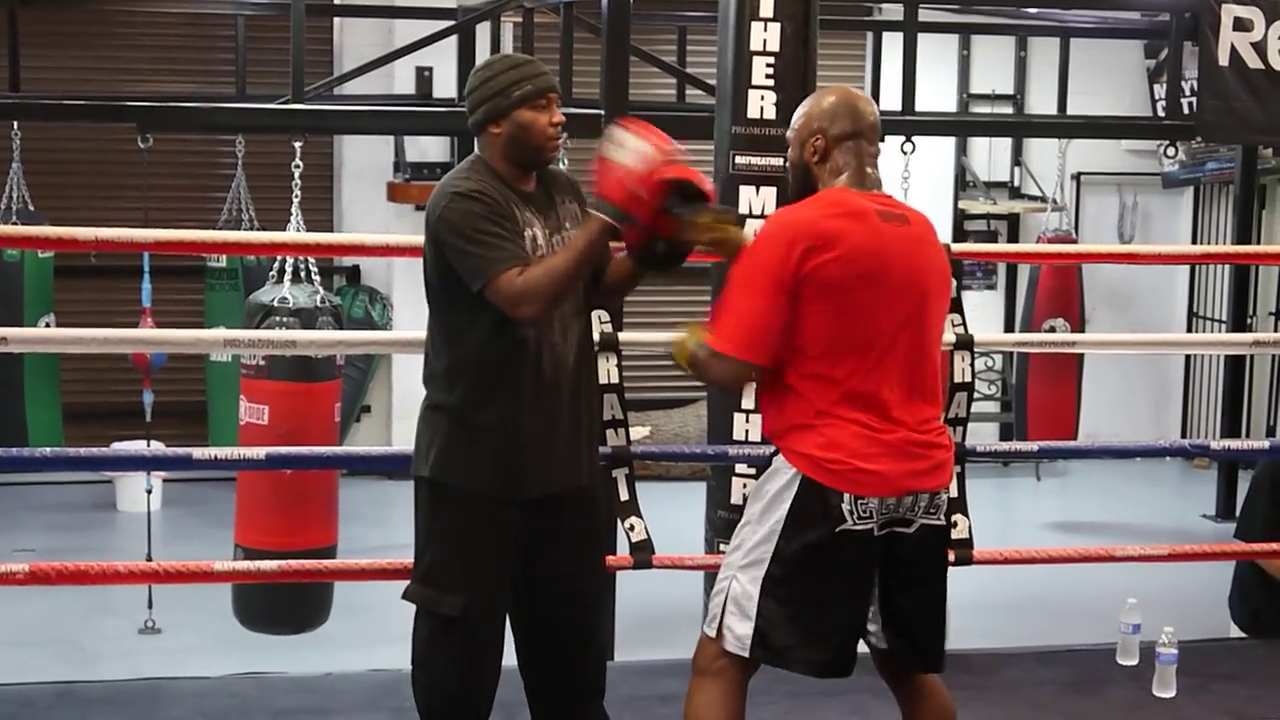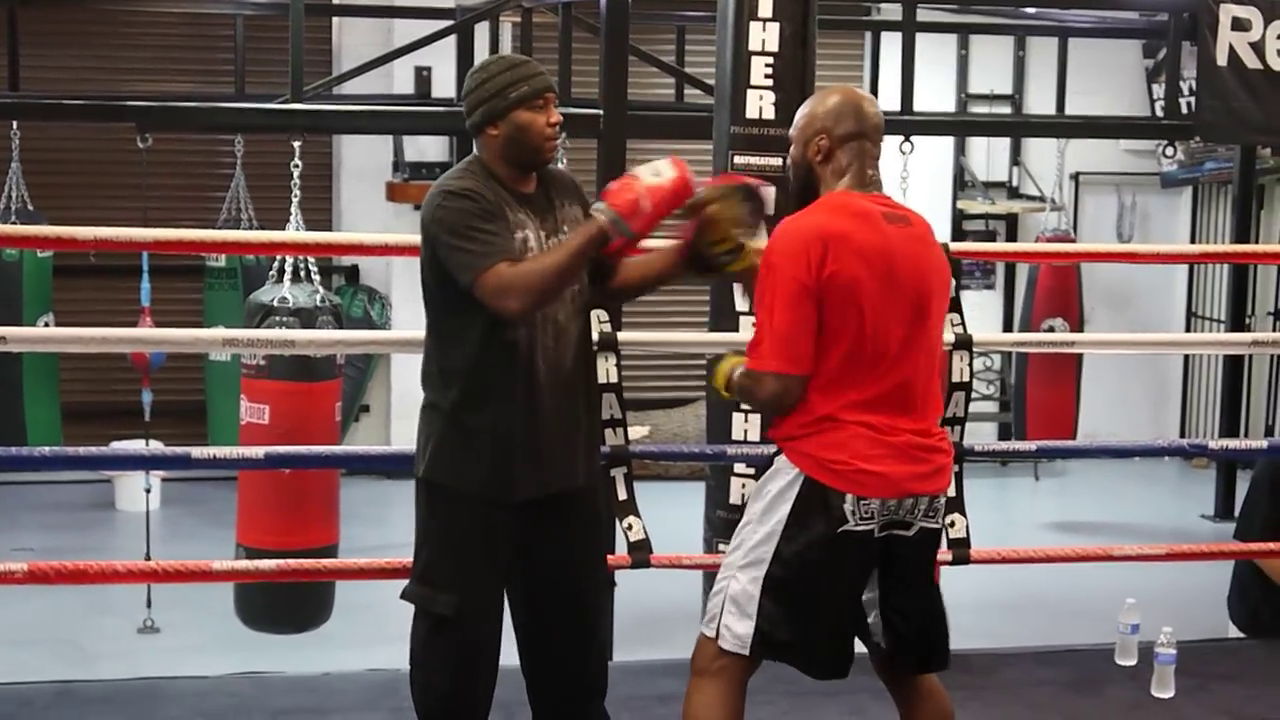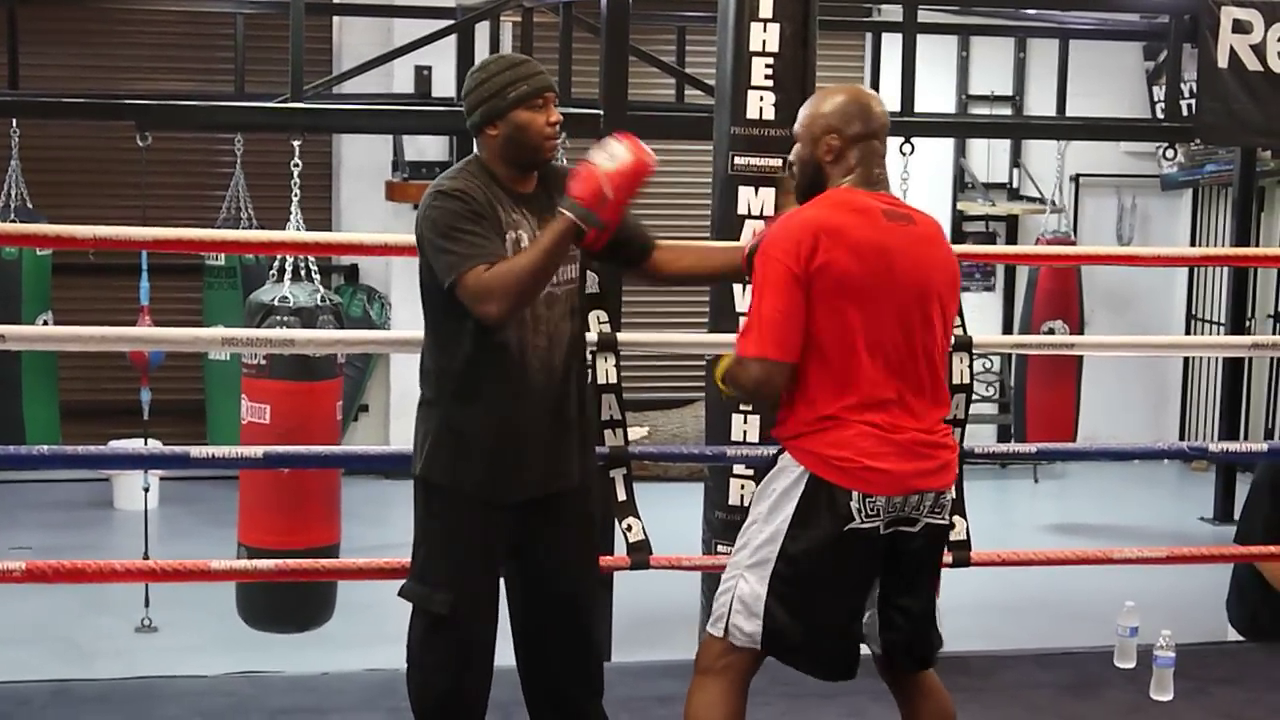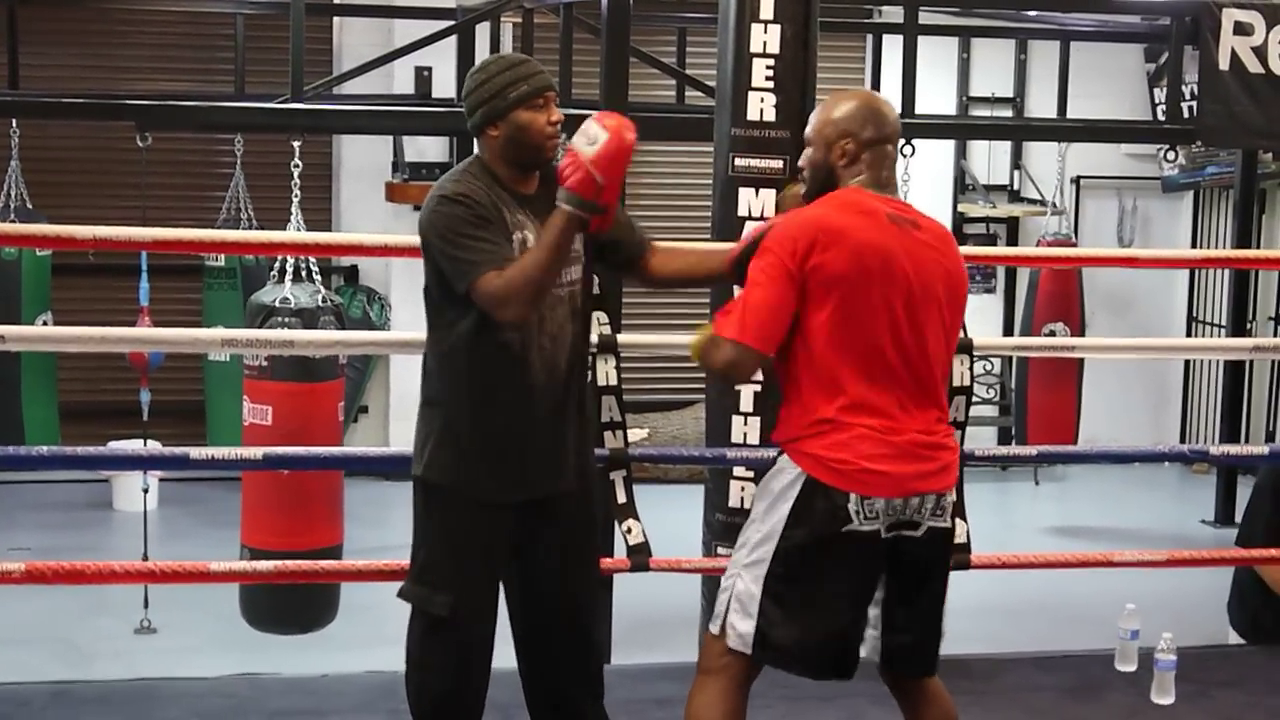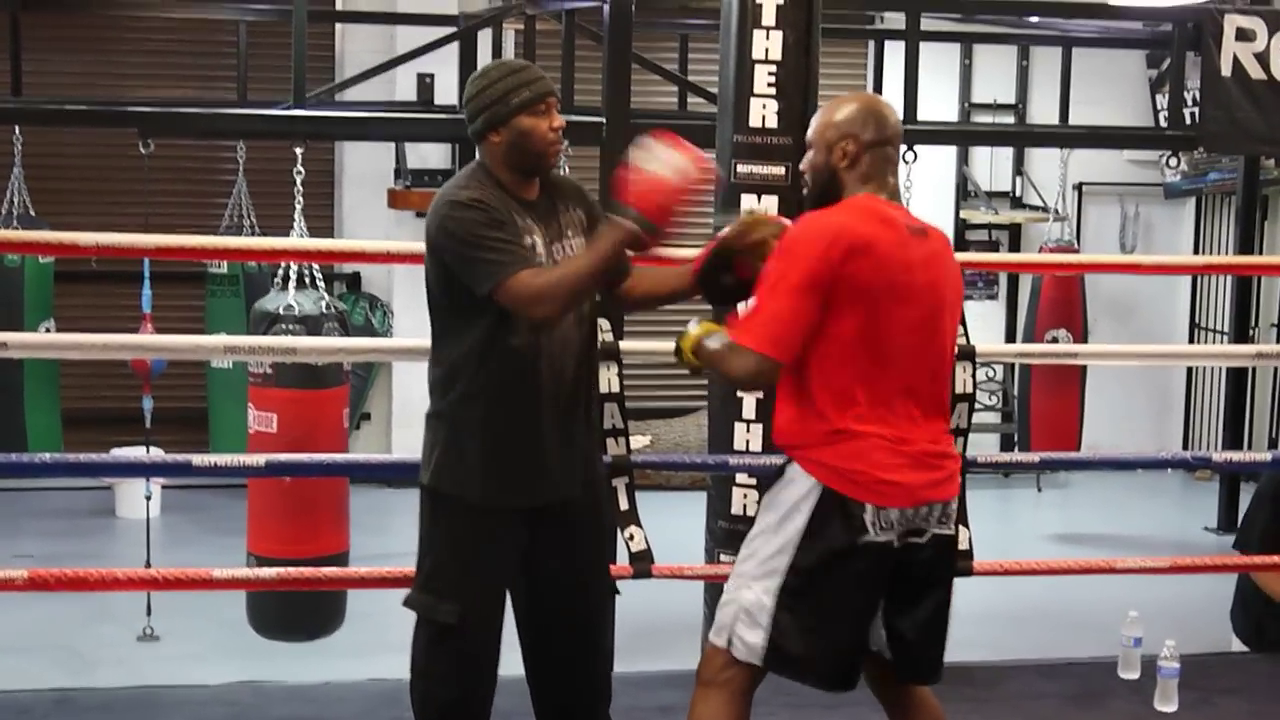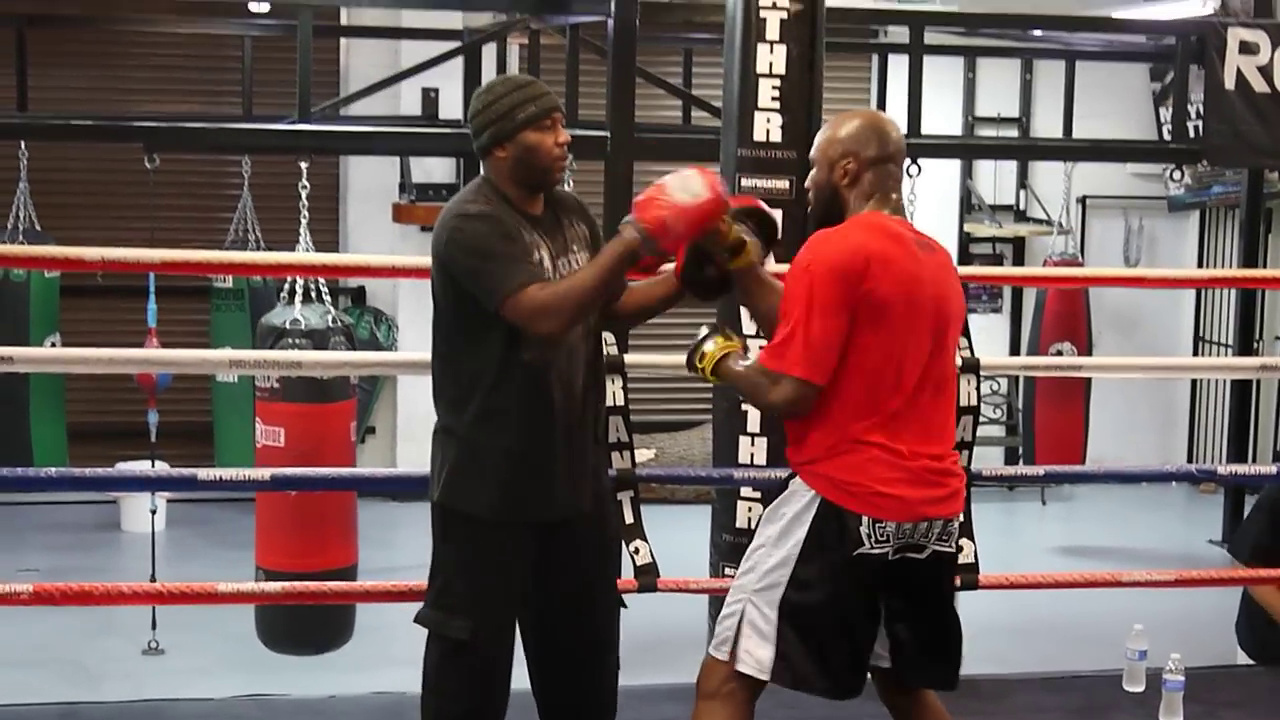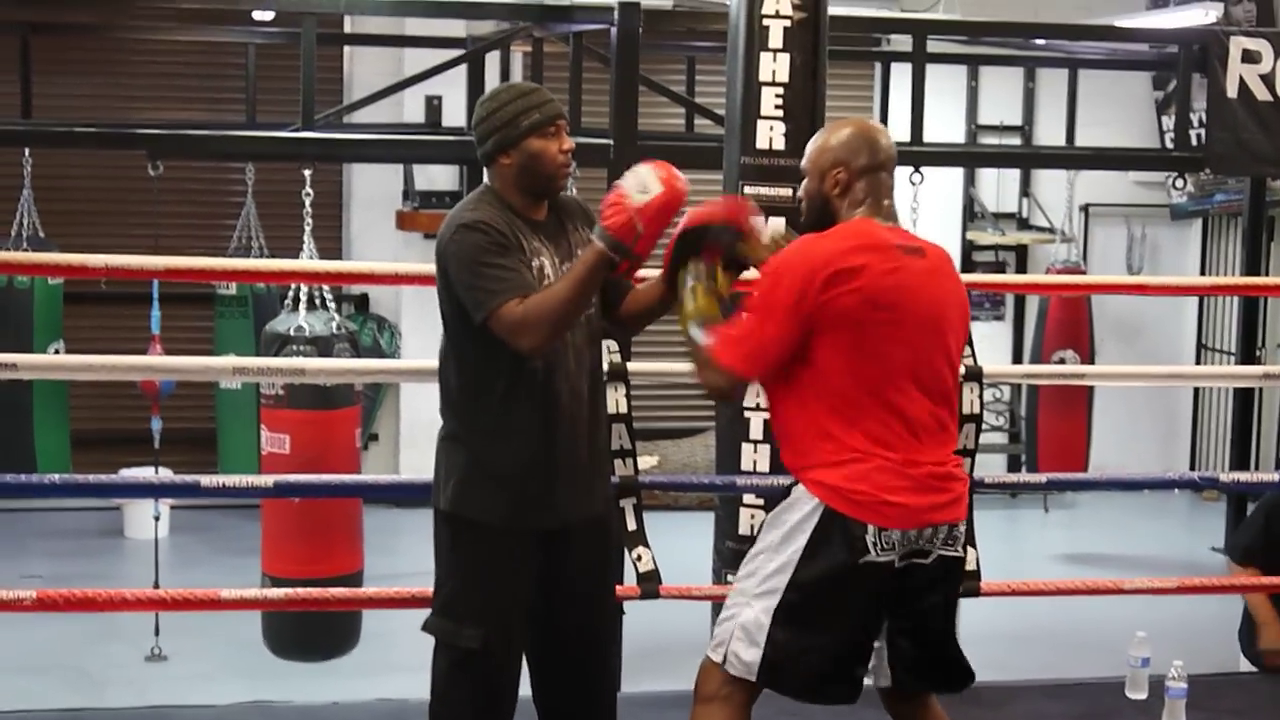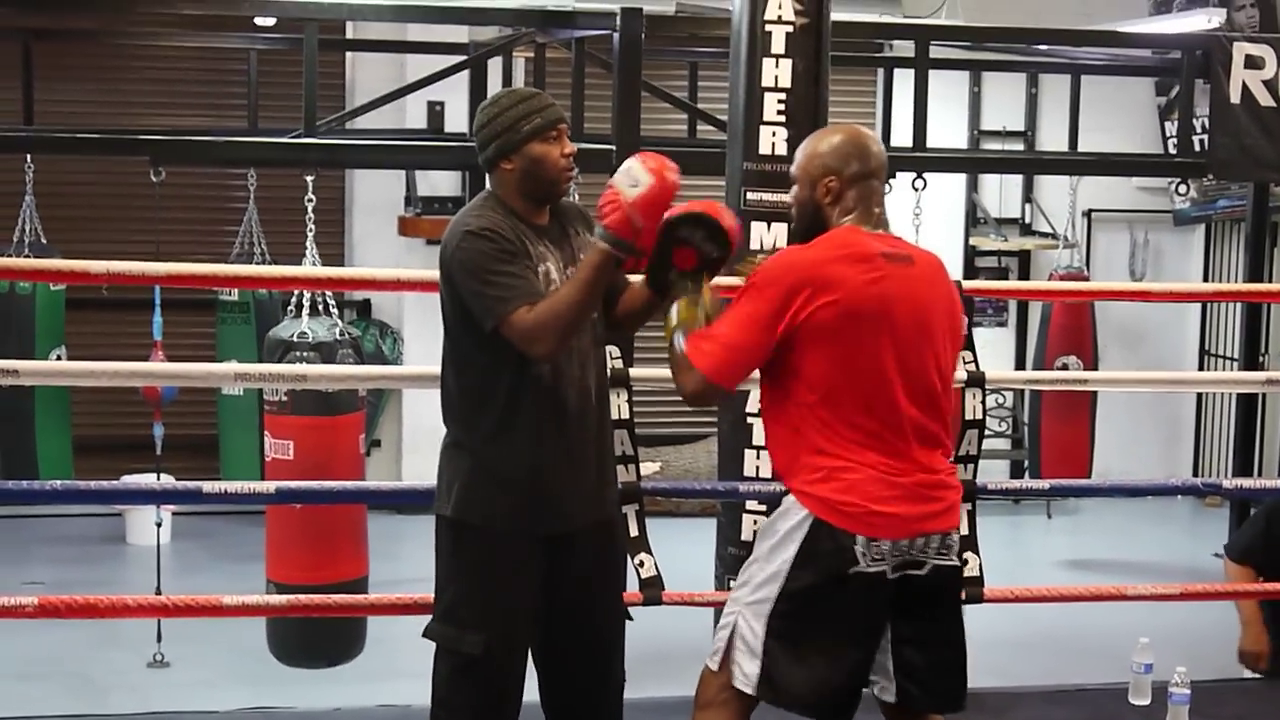
dt=0.1s
person 1, frame 1
left shoulder: (562, 188)
right shoulder: (463, 200)
left elbow: (596, 283)
right elbow: (525, 298)
right wrist: (606, 213)
left hip: (560, 451)
right hip: (474, 458)
left knee: (567, 618)
right knee: (465, 623)
person 1, frame 2
left shoulder: (562, 191)
right shoulder: (457, 201)
left elbow: (606, 279)
right elbow: (512, 295)
left wrist: (692, 251)
right wrist: (605, 223)
left hip: (562, 453)
right hip: (474, 459)
left knee: (573, 617)
right knee: (459, 622)
person 1, frame 3
left shoulder: (564, 186)
right shoulder: (453, 201)
left elbow: (655, 260)
right elbow: (493, 298)
left wrist: (754, 254)
right wrist: (576, 215)
left hip: (559, 455)
right hip: (469, 458)
left knee: (568, 618)
right knee: (455, 623)
person 1, frame 4
left shoulder: (567, 183)
right shoulder: (457, 203)
left elbow: (649, 263)
right elbow: (508, 301)
right wrist: (573, 209)
left hip: (558, 456)
right hip: (469, 460)
left knee: (567, 621)
right knee: (454, 623)
person 1, frame 5
left shoulder: (569, 198)
right shoulder: (464, 208)
left elbow: (622, 287)
right elbow: (541, 301)
left wrist: (709, 271)
right wrist: (630, 220)
left hip: (567, 462)
right hip: (480, 468)
left knee: (576, 628)
right knee: (461, 632)
person 1, frame 6
left shoulder: (571, 213)
right shoulder: (471, 223)
left elbow: (612, 304)
right elbow: (545, 315)
right wrist: (637, 239)
left hip: (573, 477)
right hip: (485, 484)
left knee: (582, 640)
right knee: (471, 644)
person 1, frame 7
left shoulder: (574, 217)
right shoulder: (476, 230)
left elbow: (621, 310)
right elbow: (529, 330)
left wrist: (684, 270)
right wrist: (608, 245)
left hip: (576, 485)
right hip: (493, 493)
left knee: (585, 649)
right knee: (478, 659)
person 1, frame 8
left shoulder: (574, 219)
right shoulder: (477, 237)
left elbow: (612, 314)
right elbow: (540, 334)
right wrist: (611, 244)
left hip: (580, 489)
right hip: (493, 498)
left knee: (588, 657)
right knee: (483, 659)
person 2, frame 1
left shoulder: (793, 230)
right shoulder: (923, 235)
left elbow: (730, 363)
left wrist: (688, 346)
right wrist: (746, 254)
left hip: (826, 481)
right hip: (920, 481)
left knee: (720, 662)
right knee: (908, 664)
person 2, frame 2
left shoulder: (803, 234)
right shoulder: (922, 237)
left elbow: (777, 390)
left wrist: (728, 372)
left hip: (829, 480)
right hip: (920, 483)
left knee: (720, 662)
right knee: (906, 664)
person 2, frame 3
left shoulder: (802, 231)
right shoulder: (933, 239)
left elbow: (762, 377)
left wrist: (729, 370)
left hip: (833, 480)
right hip: (927, 482)
left knee: (722, 662)
right knee: (908, 663)
person 2, frame 4
left shoulder: (802, 229)
right shoulder: (943, 246)
left elbow: (733, 358)
left wrist: (707, 342)
left hip: (831, 480)
right hip: (927, 484)
left knee: (724, 663)
right knee: (910, 668)
person 2, frame 5
left shoulder: (822, 234)
right shoulder: (935, 248)
left elbow: (748, 363)
left wrist: (698, 339)
right wrist: (772, 263)
left hip: (841, 491)
right hip: (930, 493)
person 2, frame 6
left shoulder: (833, 252)
right shoulder: (936, 261)
left elbow: (787, 392)
left wrist: (716, 354)
right wrist: (746, 273)
left hip: (842, 503)
right hip: (933, 507)
person 2, frame 7
left shoulder: (813, 261)
right shoulder: (940, 269)
left elbow: (719, 376)
right wrist: (774, 269)
left hip: (845, 514)
right hip: (937, 516)
person 2, frame 8
left shoulder: (796, 271)
right shoulder: (935, 276)
left elbow: (697, 383)
left wrist: (685, 312)
left hip: (834, 523)
right hip: (932, 525)
